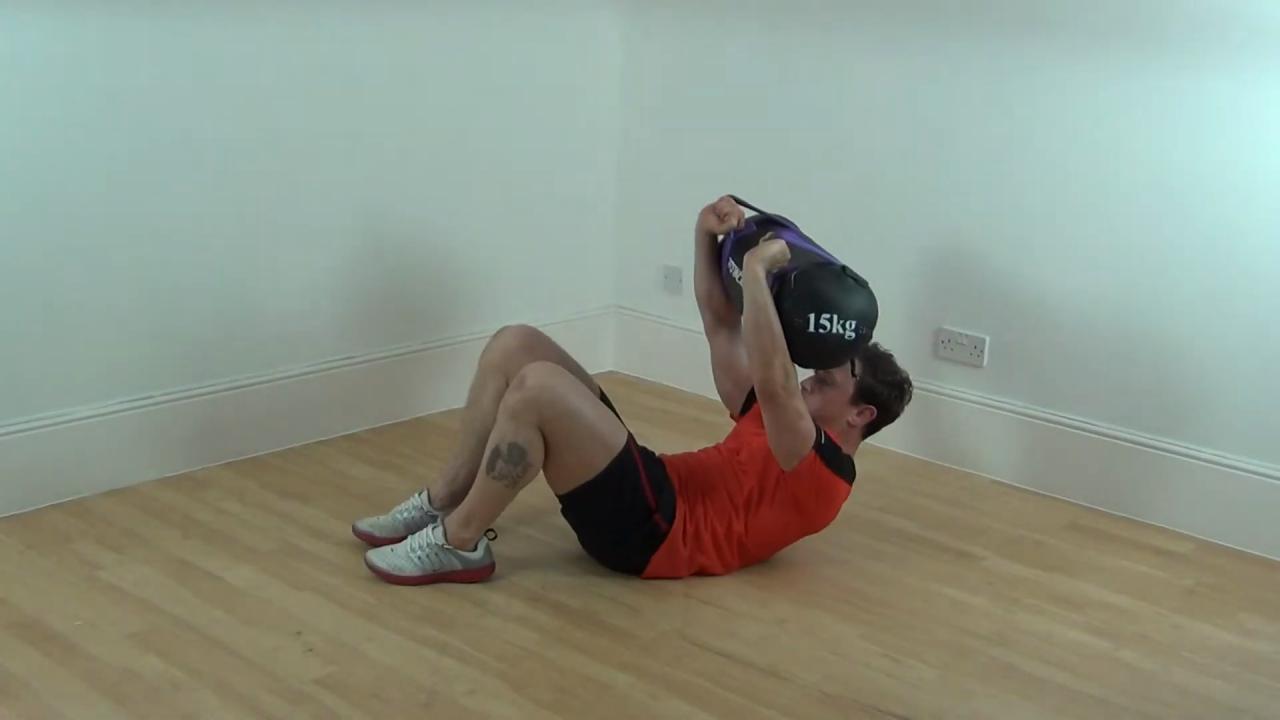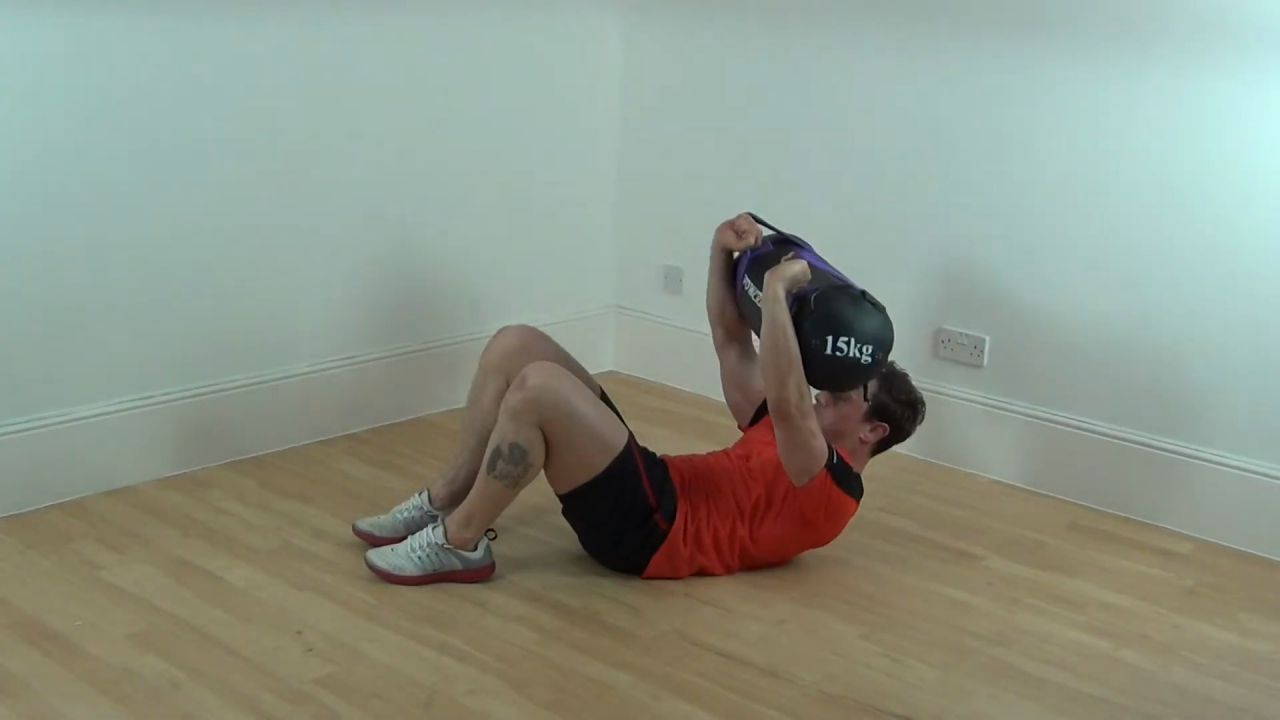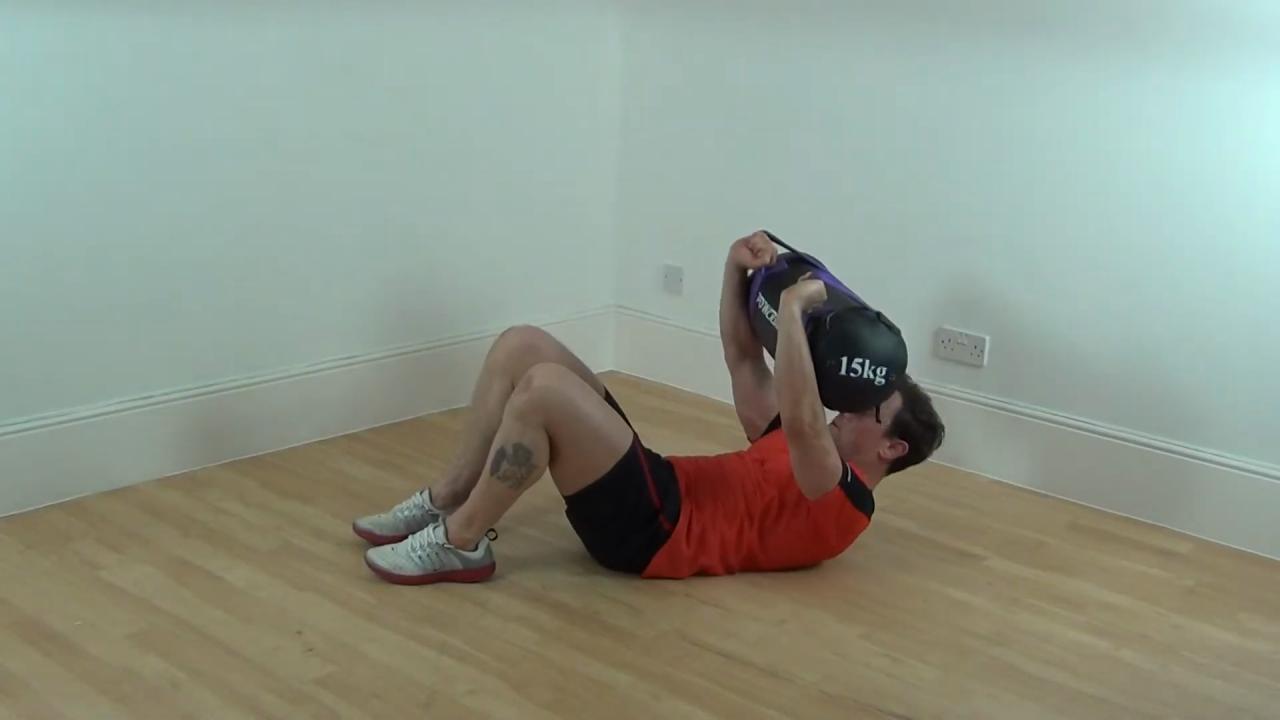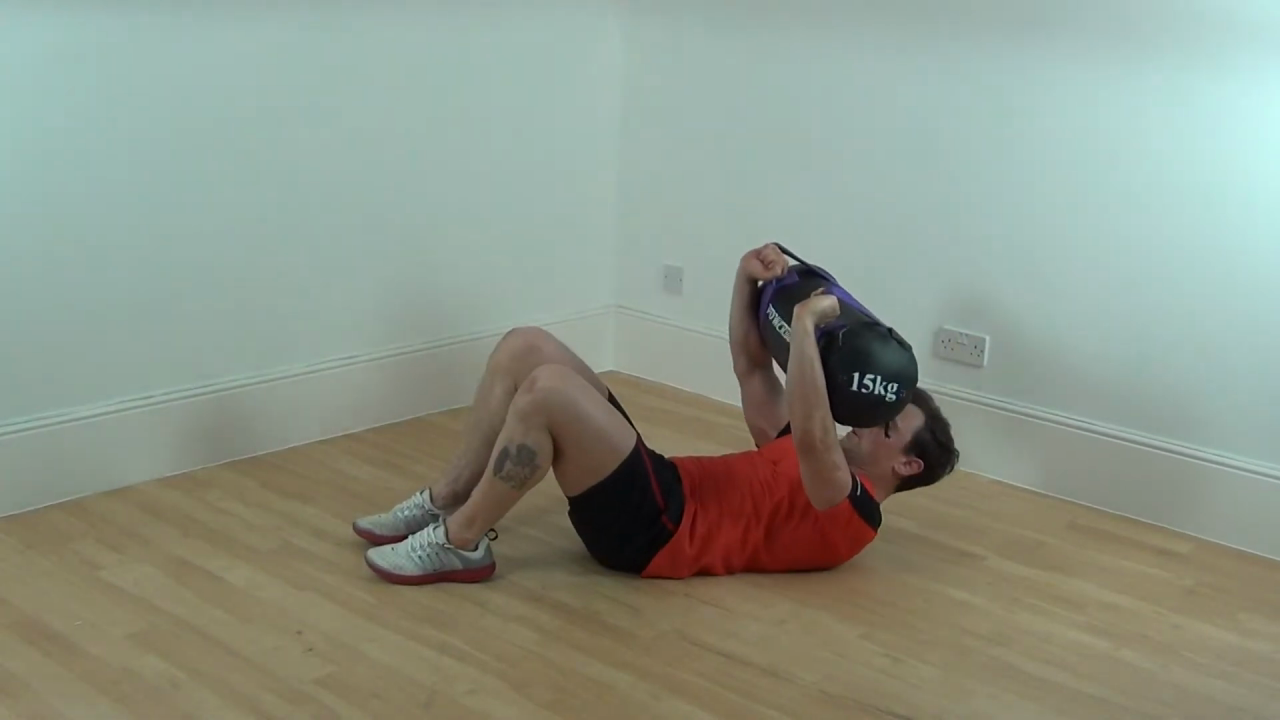
dt=0.2s
person 1, frame 1
left shoulder: (823, 473)
right shoulder: (778, 423)
left elbow: (773, 380)
right elbow: (721, 326)
left wrist: (757, 268)
right wrist: (706, 234)
left hip: (648, 529)
right hip: (640, 490)
left knee: (535, 386)
right knee: (513, 345)
left ankle: (458, 543)
right ankle: (441, 502)
person 1, frame 2
left shoulder: (832, 490)
right shoulder: (786, 436)
left elbow: (788, 400)
right elbow: (731, 342)
left wrist: (776, 289)
right wrist: (722, 250)
left hip: (648, 529)
right hip: (642, 489)
left knee: (537, 386)
right knee: (515, 345)
left ankle: (459, 544)
right ankle: (442, 501)
person 1, frame 3
left shoulder: (843, 504)
right shoulder: (799, 452)
left elbow: (802, 419)
right elbow: (742, 357)
left wrist: (792, 307)
right wrist: (737, 266)
left hip: (650, 528)
right hip: (647, 488)
left knee: (542, 388)
right knee: (520, 347)
left ankle: (459, 543)
right ankle: (442, 502)
person 1, frame 4
left shoulder: (850, 515)
right shoulder: (819, 466)
left elbow: (812, 434)
right elbow: (751, 368)
left wrist: (806, 321)
right wrist: (747, 277)
left hip: (654, 529)
right hip: (652, 490)
left knee: (545, 389)
right knee: (524, 347)
left ankle: (460, 543)
right ankle: (444, 502)
